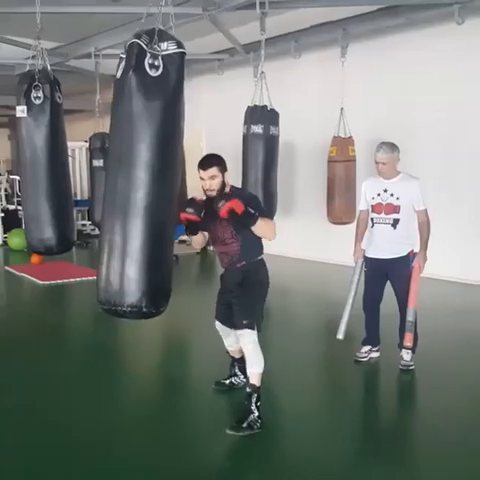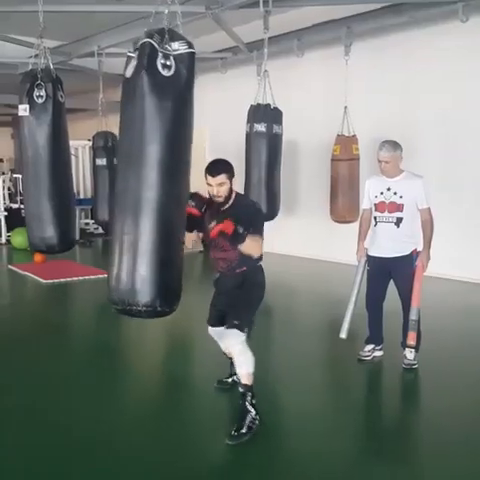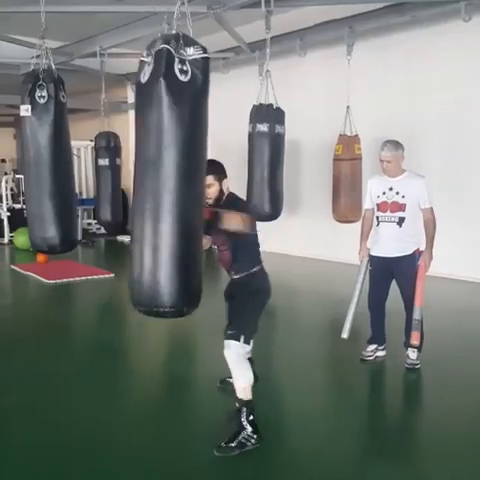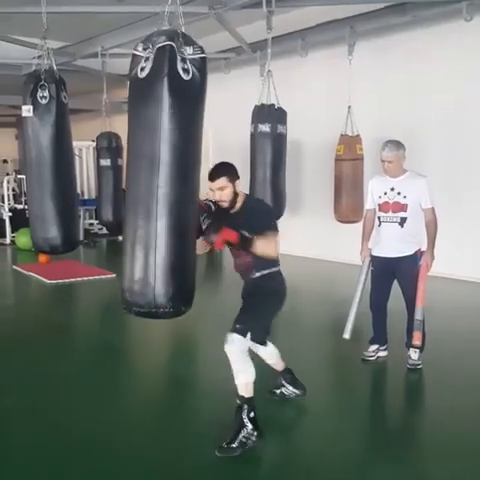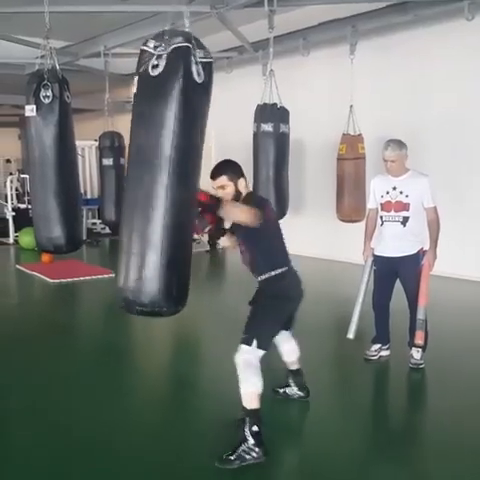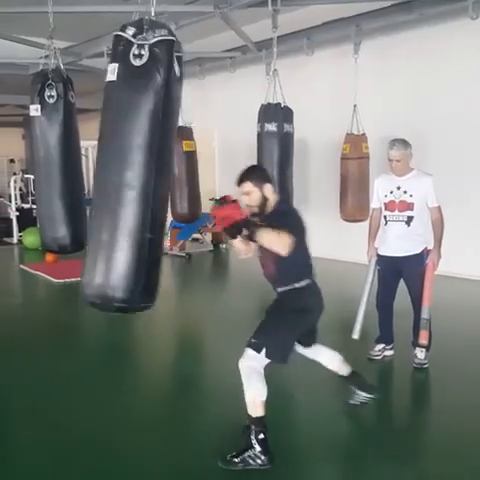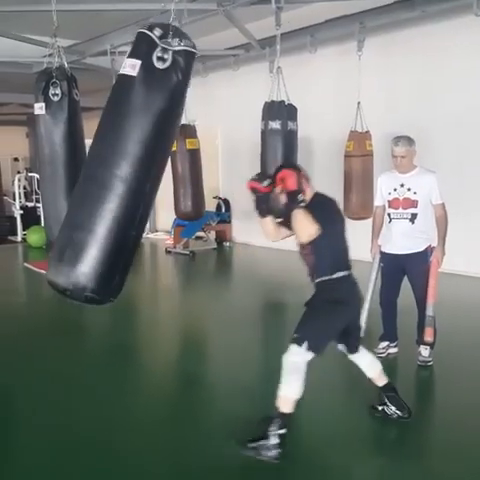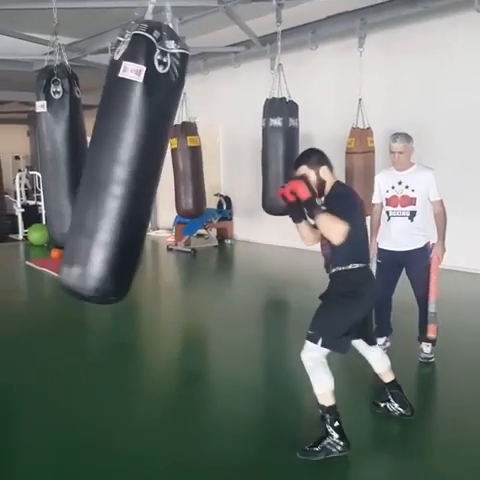
dt=0.2s
person 1, frame 1
left shoulder: (245, 198)
right shoulder: (207, 205)
left elbow: (270, 232)
right elbow: (198, 244)
left wrist: (244, 213)
right wrist: (192, 223)
left hip: (252, 274)
right hip: (230, 273)
left knee: (246, 335)
right knee: (223, 325)
left ankle: (254, 408)
right ankle: (240, 373)
person 1, frame 2
left shoulder: (248, 209)
right shoulder: (207, 207)
left elbow: (256, 249)
left wrist: (233, 229)
right wrist: (191, 219)
left hip: (249, 280)
right hip: (225, 279)
left knee: (235, 336)
right knee: (216, 328)
left ankle: (250, 409)
right ankle: (239, 373)
person 1, frame 3
left shoulder: (235, 206)
right shoulder: (212, 211)
left elbow: (239, 222)
right elbow: (204, 242)
left wrist: (212, 217)
left hip: (253, 284)
right hip: (238, 282)
left knee: (232, 347)
right knee: (237, 336)
left ankle: (248, 426)
right ankle: (245, 375)
person 1, frame 4
left shoulder: (258, 210)
right shoulder: (220, 212)
left elbow: (272, 248)
right elbow: (204, 243)
left wrist: (240, 238)
right wrist: (202, 225)
left hip: (268, 285)
right hip: (254, 284)
left knee: (235, 345)
right knee: (255, 339)
left ankle: (248, 424)
right ankle: (290, 383)
person 1, frame 5
left shoulder: (256, 204)
right shoulder: (235, 210)
left elbow: (246, 216)
right elbow: (230, 241)
left hip: (280, 286)
right hip: (281, 285)
left knee: (245, 357)
right knee: (280, 334)
left ankle: (252, 440)
right ankle: (297, 384)
person 1, frame 6
left shoulder: (284, 216)
right shoulder: (266, 217)
left elbow: (283, 246)
right elbow: (245, 249)
left wrist: (246, 225)
right wrist: (235, 231)
left hip: (296, 300)
right hip: (302, 297)
left knee: (249, 362)
right knee: (307, 347)
left ankle: (258, 447)
right ankle: (361, 387)
person 1, frame 7
left shoulder: (324, 206)
right shoulder: (306, 208)
left elbow: (305, 235)
right elbow: (274, 234)
left wrist: (295, 199)
right wrist: (262, 203)
left hip: (335, 293)
right hip: (342, 293)
left knee: (294, 358)
right knee: (354, 350)
left ankle: (275, 437)
right ankle: (395, 403)
person 1, frame 8
left shoulder: (344, 195)
right shoulder: (330, 199)
left elbow: (338, 235)
right elbow: (310, 238)
left wrist: (310, 203)
right wrist: (297, 208)
left hip: (350, 284)
right hip: (356, 283)
left knee: (312, 353)
right knee: (364, 342)
left ankle: (335, 434)
right ankle: (397, 400)
person 2, frame 1
left shoulder: (412, 184)
right shoulder: (369, 184)
left elbow: (423, 219)
left wrist: (422, 251)
right wrist: (358, 245)
left hip: (402, 256)
right hip: (373, 255)
left knee: (406, 305)
right knee: (370, 302)
left ankle: (407, 350)
right ankle: (371, 345)
person 2, frame 2
left shoulder: (415, 183)
right shoulder: (372, 183)
left elbow: (426, 217)
left wrist: (426, 250)
right wrist: (361, 244)
left hip: (405, 255)
right hip: (376, 254)
left knee: (410, 304)
right knee: (373, 301)
left ankle: (410, 349)
right ankle: (374, 344)
person 2, frame 3
left shoulder: (417, 183)
right shoulder: (374, 183)
left elbow: (428, 217)
left wrist: (428, 249)
right wrist: (363, 244)
left hip: (407, 254)
right hip: (378, 254)
left knee: (412, 303)
right knee: (375, 301)
left ankle: (413, 348)
right ankle: (377, 344)
person 2, frame 4
left shoulder: (419, 183)
right shoulder: (375, 183)
left elbow: (430, 217)
left wrist: (430, 250)
right wrist: (365, 244)
left hip: (409, 255)
right hip: (380, 254)
left knee: (414, 303)
right knee: (377, 302)
left ankle: (414, 348)
right ankle: (379, 344)
person 2, frame 5
left shoulder: (421, 182)
right shoulder: (377, 182)
left elbow: (432, 216)
left wrist: (432, 249)
right wrist: (367, 244)
left hip: (411, 254)
right hip: (382, 254)
left knee: (416, 303)
right knee: (379, 301)
left ankle: (417, 348)
right ankle: (381, 343)
person 2, frame 6
left shoulder: (425, 181)
right shoulder: (381, 182)
left elbow: (436, 216)
left wrist: (436, 248)
right wrist: (371, 244)
left hip: (415, 254)
right hip: (386, 253)
left knee: (420, 303)
right knee: (383, 301)
left ankle: (421, 348)
right ankle: (385, 343)
person 2, frame 7
left shoulder: (428, 178)
right shoulder: (384, 179)
left elbow: (440, 213)
left wrist: (440, 245)
right wrist: (375, 241)
left hip: (419, 251)
right hip: (389, 251)
left knee: (424, 300)
right knee: (387, 299)
left ankle: (425, 345)
right ankle: (389, 341)
person 2, frame 8
left shoulder: (426, 175)
right shoulder: (381, 177)
left elbow: (438, 209)
left wrist: (440, 242)
right wrist: (373, 239)
left hip: (417, 248)
right hip: (387, 248)
left knee: (424, 297)
right knee: (381, 294)
left ankle: (426, 342)
right ankle: (383, 335)
